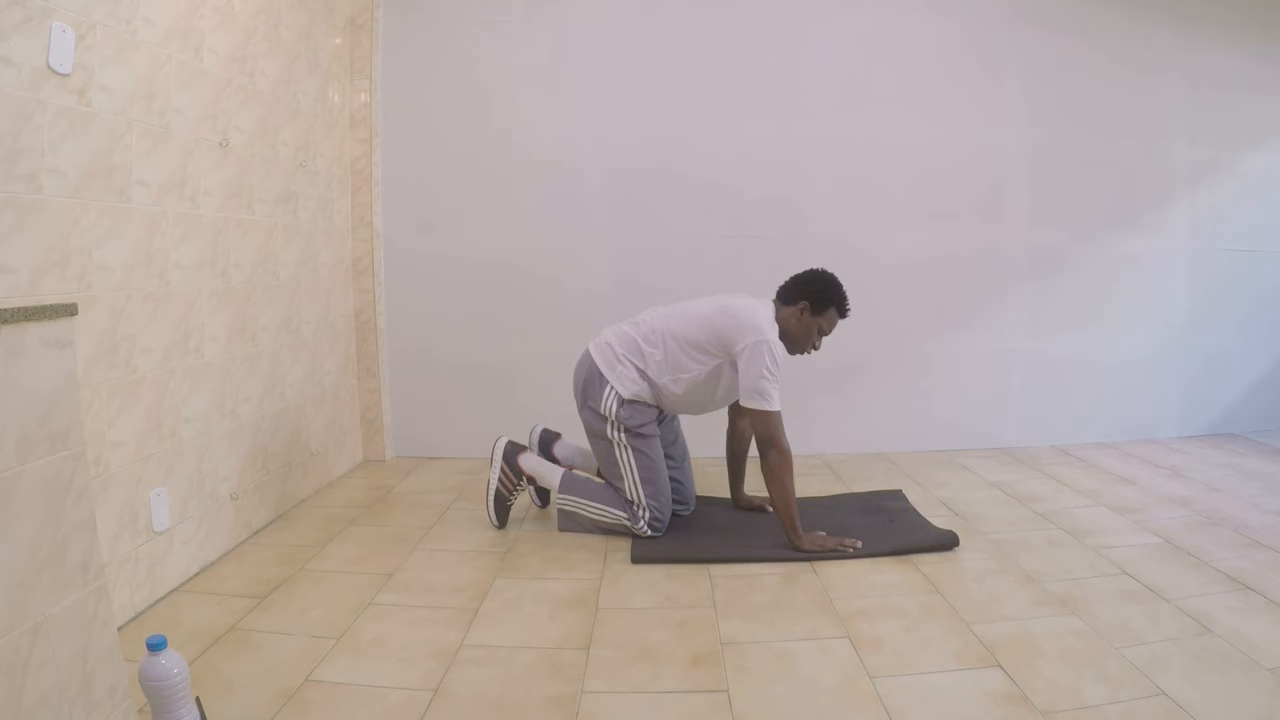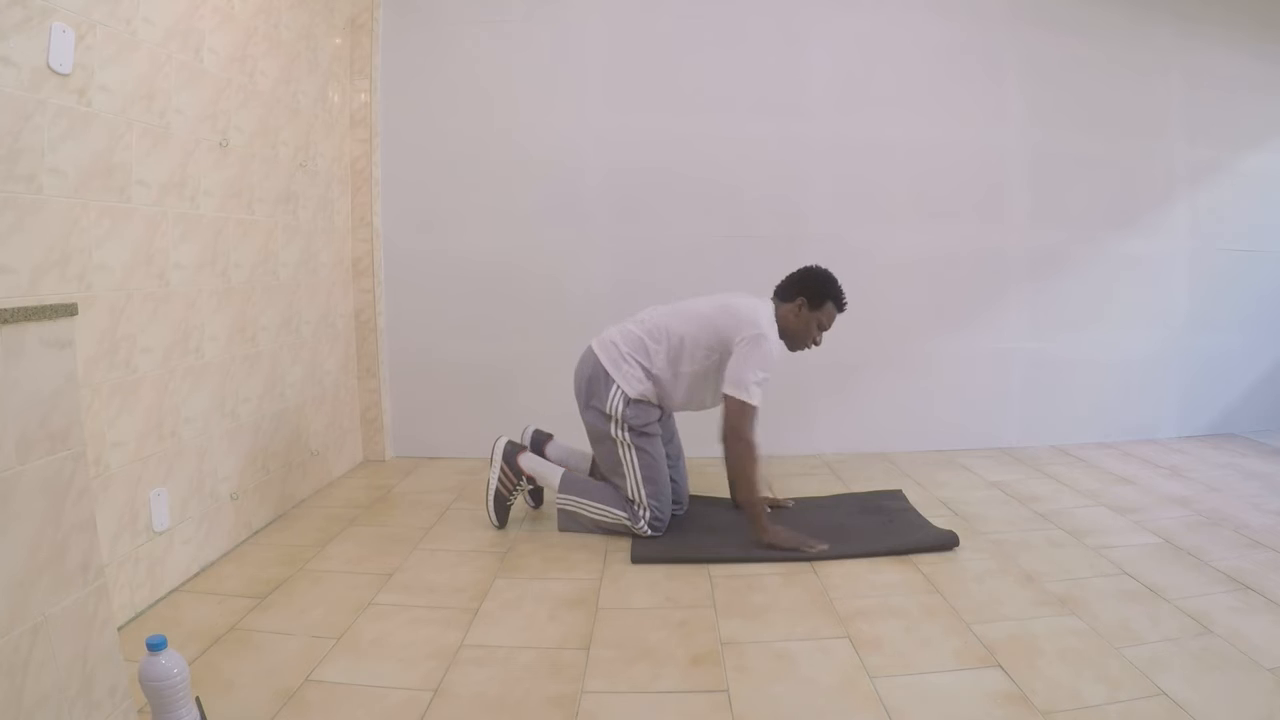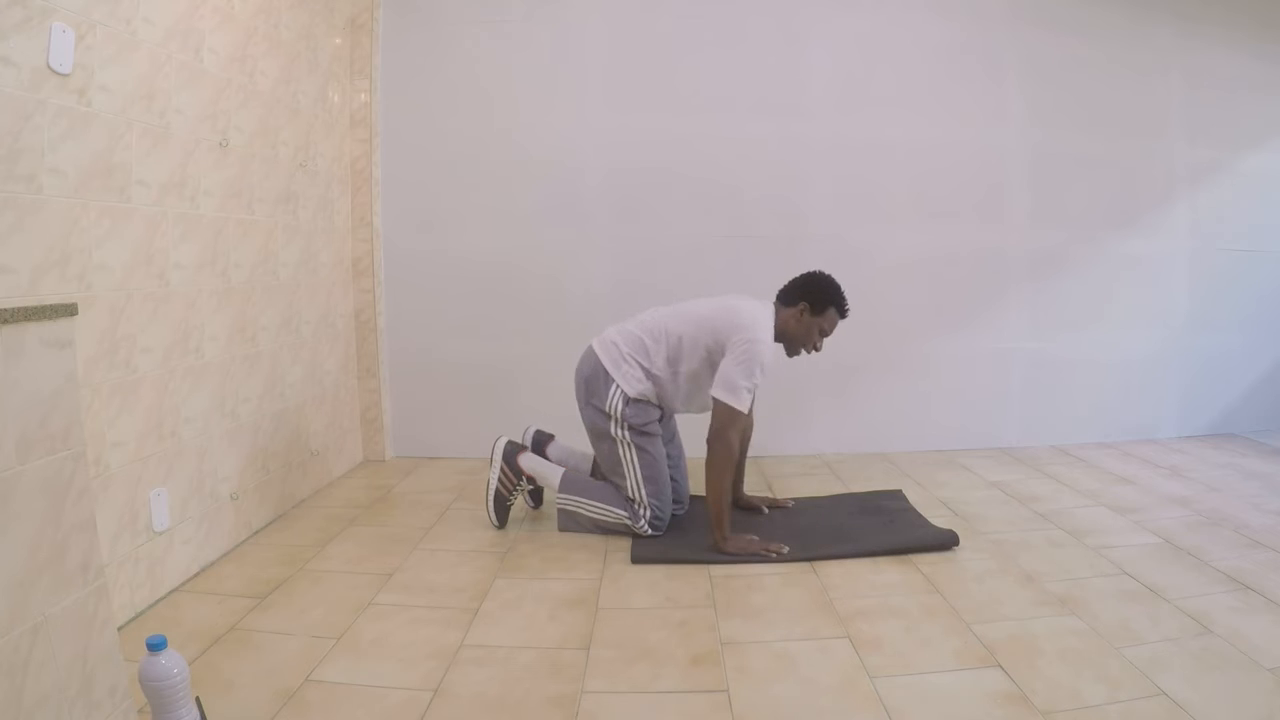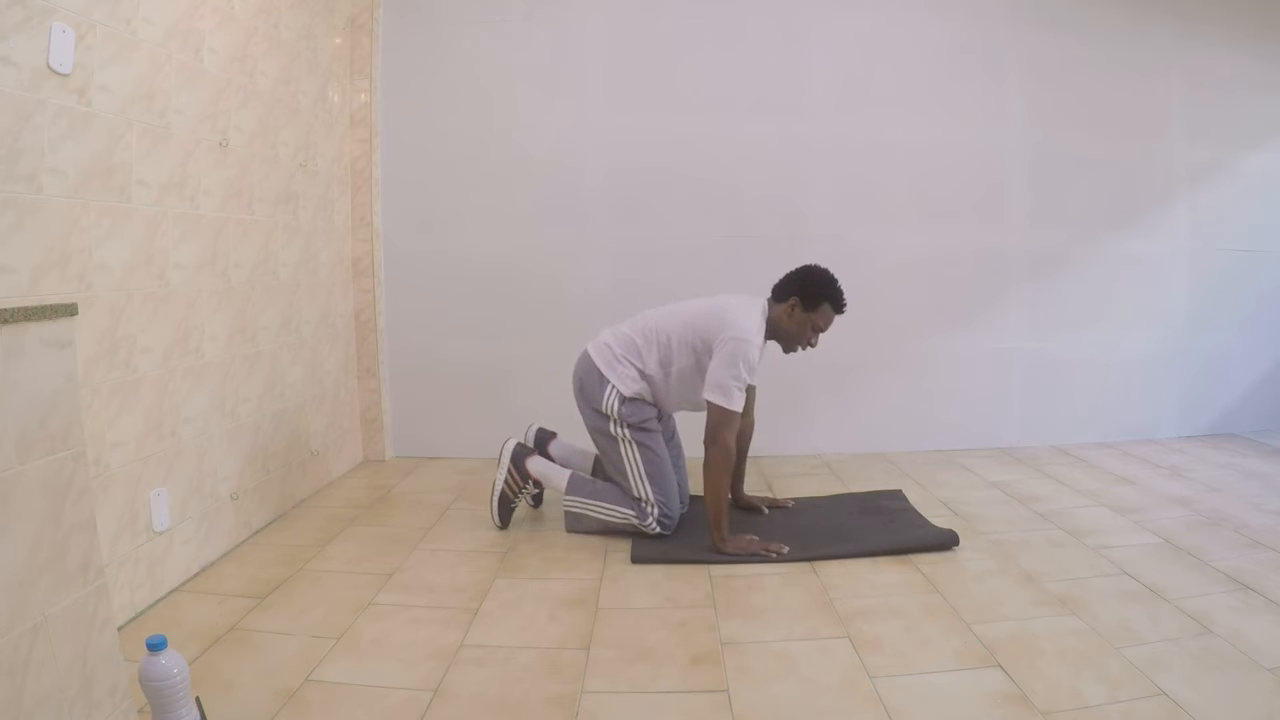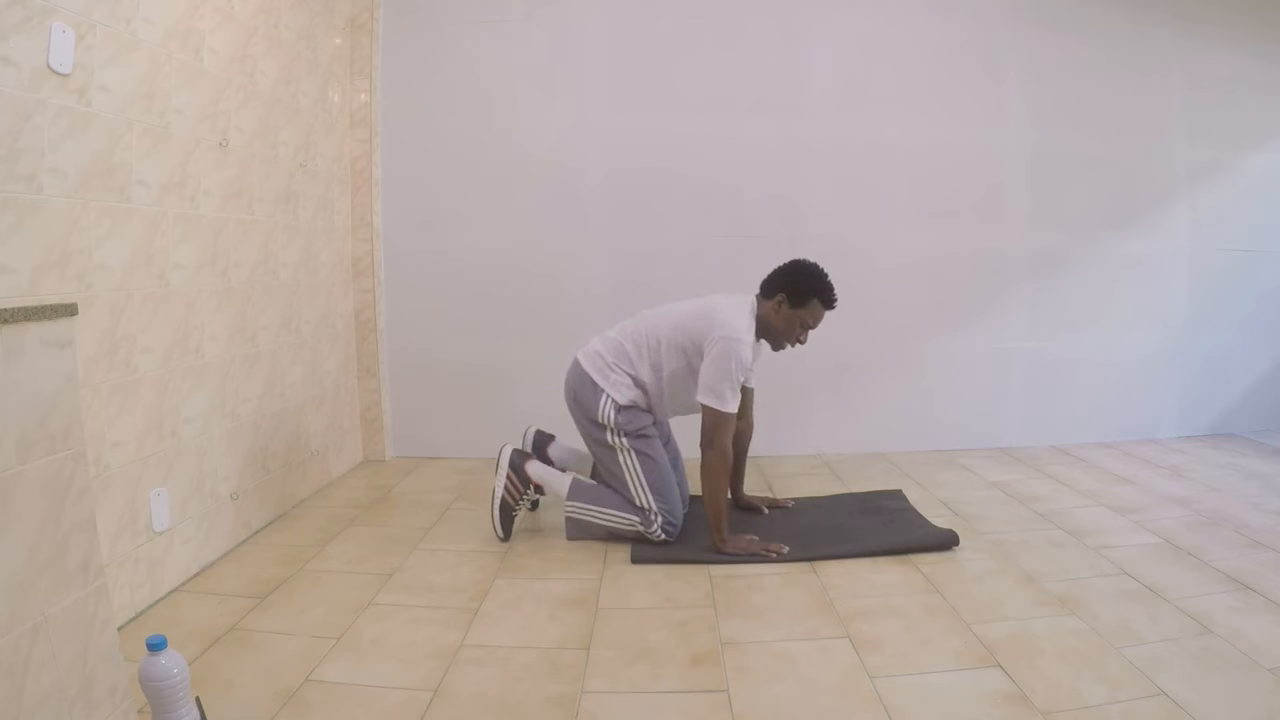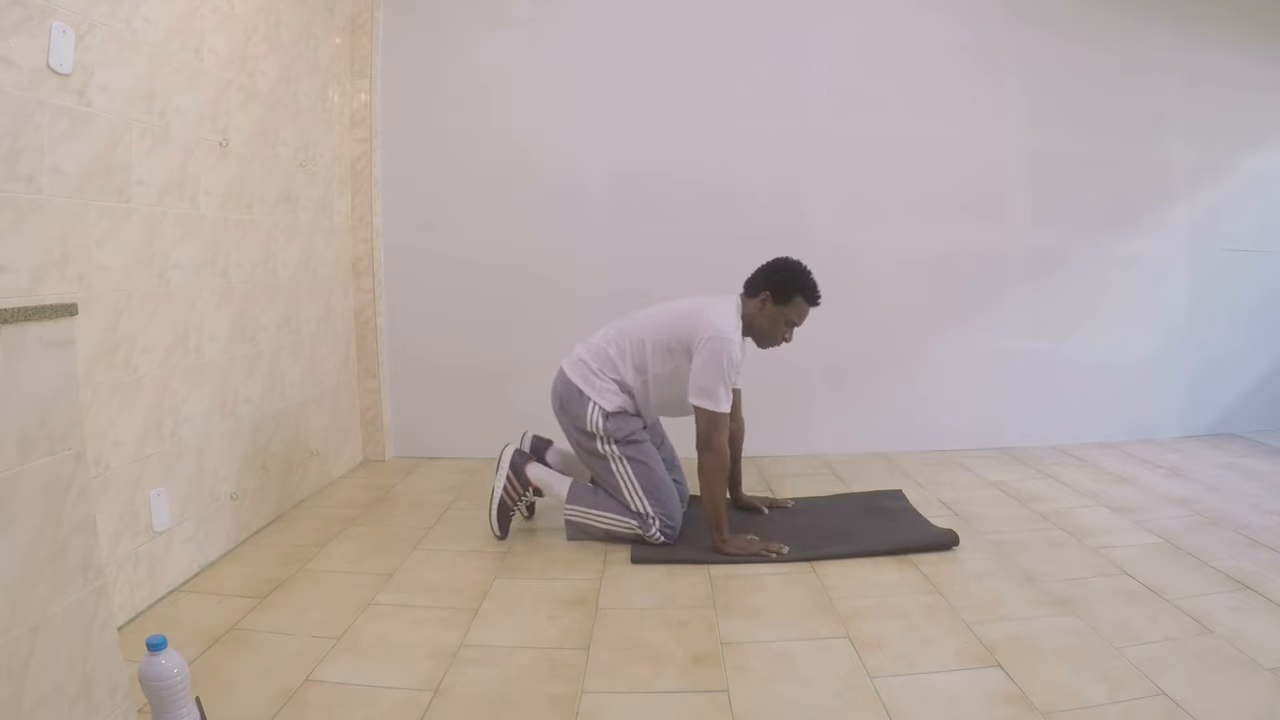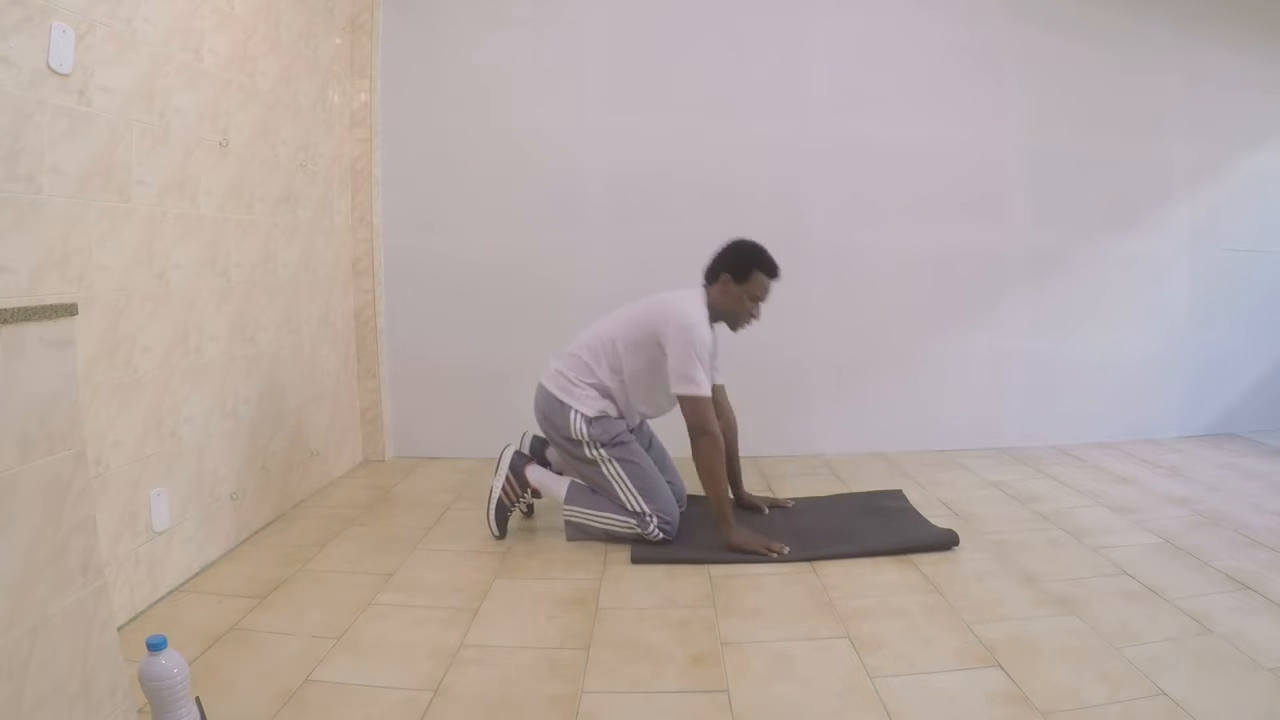
dt=0.3s
person 1, frame 1
left shoulder: (754, 323)
right shoulder: (761, 339)
left elbow: (741, 422)
right elbow: (772, 445)
left wrist: (738, 494)
right wrist: (797, 535)
left hip: (639, 385)
right hip: (613, 384)
left knee: (680, 501)
right knee: (649, 517)
left ankle: (557, 451)
right ankle: (522, 465)
person 1, frame 2
left shoulder: (751, 320)
right shoulder: (761, 335)
left elbow: (734, 420)
right elbow: (737, 436)
left wrist: (740, 495)
right wrist: (761, 526)
left hip: (632, 381)
right hip: (615, 382)
left knee: (674, 501)
right knee: (648, 517)
left ankle: (547, 451)
right ankle: (521, 465)
person 1, frame 3
left shoulder: (753, 322)
right shoulder: (756, 341)
left elbow: (741, 423)
right elbow: (723, 439)
left wrist: (738, 494)
right wrist: (723, 536)
left hip: (631, 380)
right hip: (615, 382)
left knee: (675, 499)
right knee: (649, 516)
left ankle: (547, 451)
right ankle: (522, 464)
person 1, frame 4
left shoulder: (751, 322)
right shoulder: (742, 336)
left elbow: (743, 421)
right elbow: (719, 440)
left wrist: (738, 493)
right wrist: (722, 536)
left hip: (633, 383)
right hip: (612, 381)
left knee: (674, 498)
right knee: (658, 514)
left ankle: (550, 451)
right ankle: (529, 468)
person 1, frame 5
left shoulder: (745, 323)
right shoulder: (733, 337)
left elbow: (742, 421)
right elbow: (716, 443)
left wrist: (738, 493)
right wrist: (722, 538)
left hip: (623, 387)
right hip: (604, 390)
left knee: (674, 497)
right knee: (662, 521)
left ankle: (548, 453)
right ankle: (529, 474)
person 1, frame 6
left shoulder: (728, 322)
right shoulder: (721, 337)
left elbow: (732, 422)
right elbow: (712, 444)
left wrist: (737, 493)
right wrist: (722, 538)
left hip: (610, 393)
right hip: (592, 397)
left knee: (675, 496)
right knee: (661, 523)
left ankle: (546, 458)
right ankle: (529, 476)
person 1, frame 7
left shoulder: (697, 320)
right shoulder: (689, 324)
left elbow: (722, 414)
right elbow: (704, 431)
left wrist: (740, 494)
right wrist: (728, 527)
left hip: (607, 407)
right hip: (576, 408)
left knee: (673, 497)
right knee: (659, 520)
left ankle: (547, 458)
right ankle: (528, 477)
